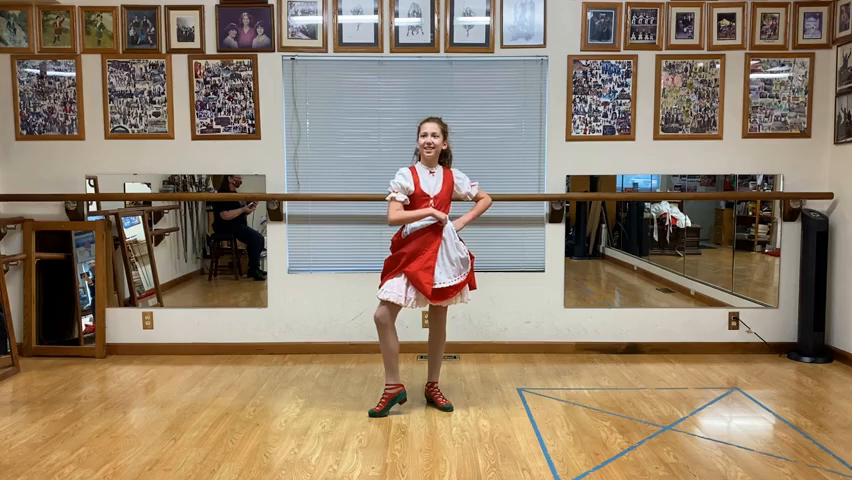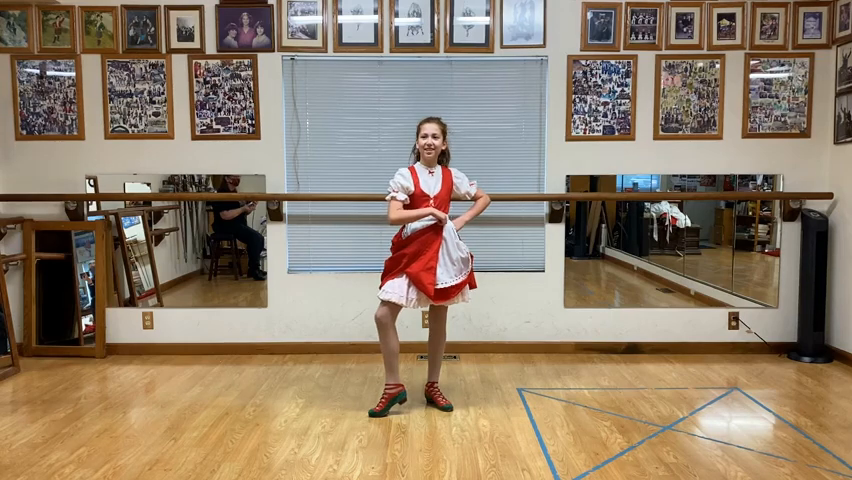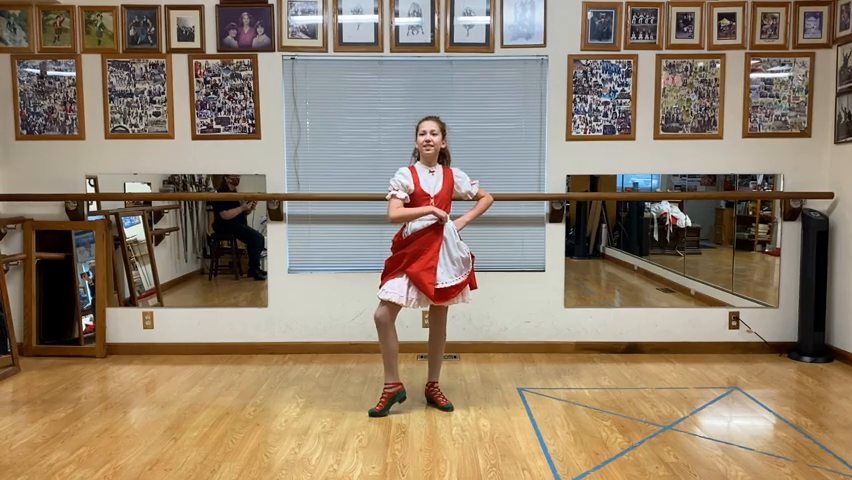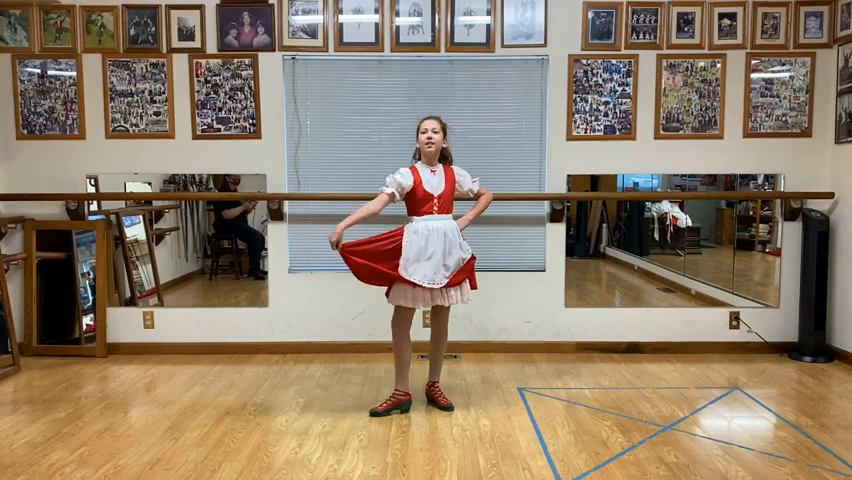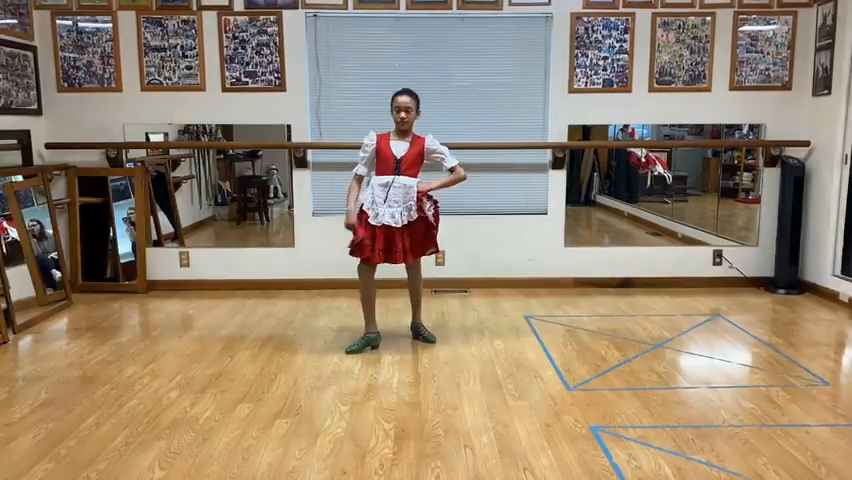
dt=0.7s
person 1, frame 1
left shoulder: (453, 176)
right shoulder: (405, 176)
left elbow: (485, 199)
right elbow: (393, 217)
left wrist: (461, 222)
right wrist: (431, 212)
left hip: (443, 251)
right hip: (411, 251)
left knee: (438, 320)
right knee: (383, 316)
left ankle: (432, 387)
right ankle: (393, 387)
person 1, frame 2
left shoulder: (452, 176)
right shoulder: (405, 175)
left elbow: (483, 198)
right elbow: (393, 217)
left wrist: (462, 221)
right wrist: (430, 211)
left hip: (443, 250)
right hip: (412, 251)
left knee: (438, 320)
right knee: (384, 315)
left ankle: (432, 386)
right ankle: (394, 387)
person 1, frame 3
left shoulder: (453, 176)
right shoulder: (405, 175)
left elbow: (486, 198)
right elbow: (393, 214)
left wrist: (463, 221)
right wrist: (430, 209)
left hip: (444, 250)
right hip: (412, 249)
left knee: (439, 320)
right knee: (383, 316)
left ankle: (433, 387)
right ankle: (393, 386)
person 1, frame 4
left shoulder: (455, 174)
right shoulder: (406, 175)
left elbow: (486, 195)
right elbow: (377, 204)
left wrist: (465, 221)
right wrist: (342, 226)
left hip: (447, 248)
right hip: (416, 249)
left knee: (440, 320)
right knee: (400, 322)
left ankle: (433, 386)
right ankle: (401, 393)
person 1, frame 5
left shoulder: (425, 144)
right shoulder: (375, 141)
left elbow: (460, 174)
right elbow: (356, 179)
left wrist: (430, 186)
right wrist: (351, 208)
left hip: (409, 209)
right hip: (376, 209)
left knee: (413, 266)
right knee: (366, 269)
left ankle: (417, 323)
right ankle: (371, 331)
